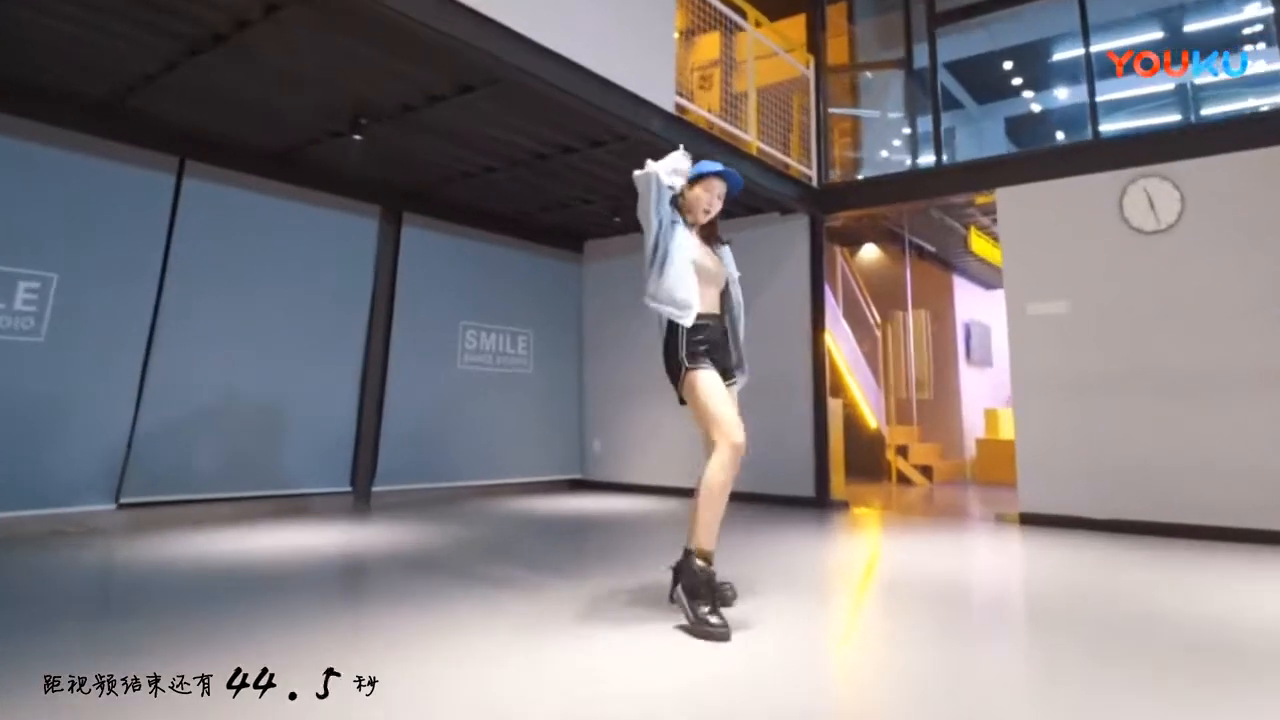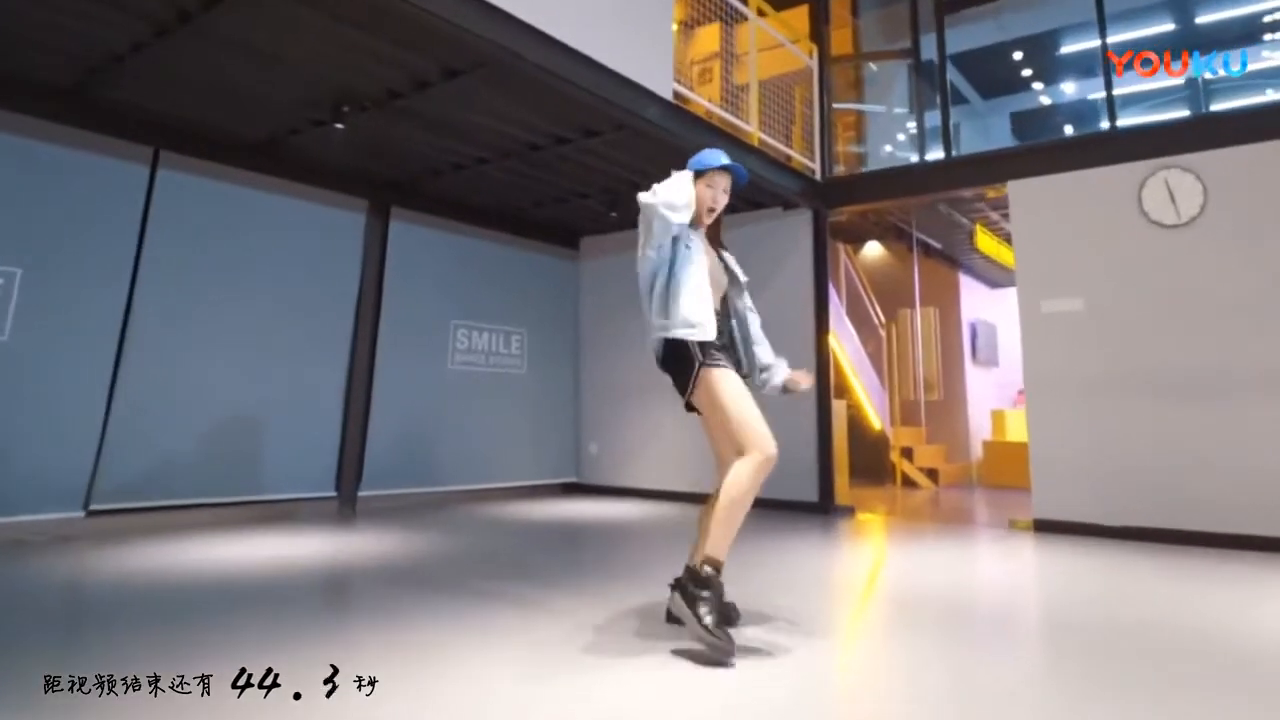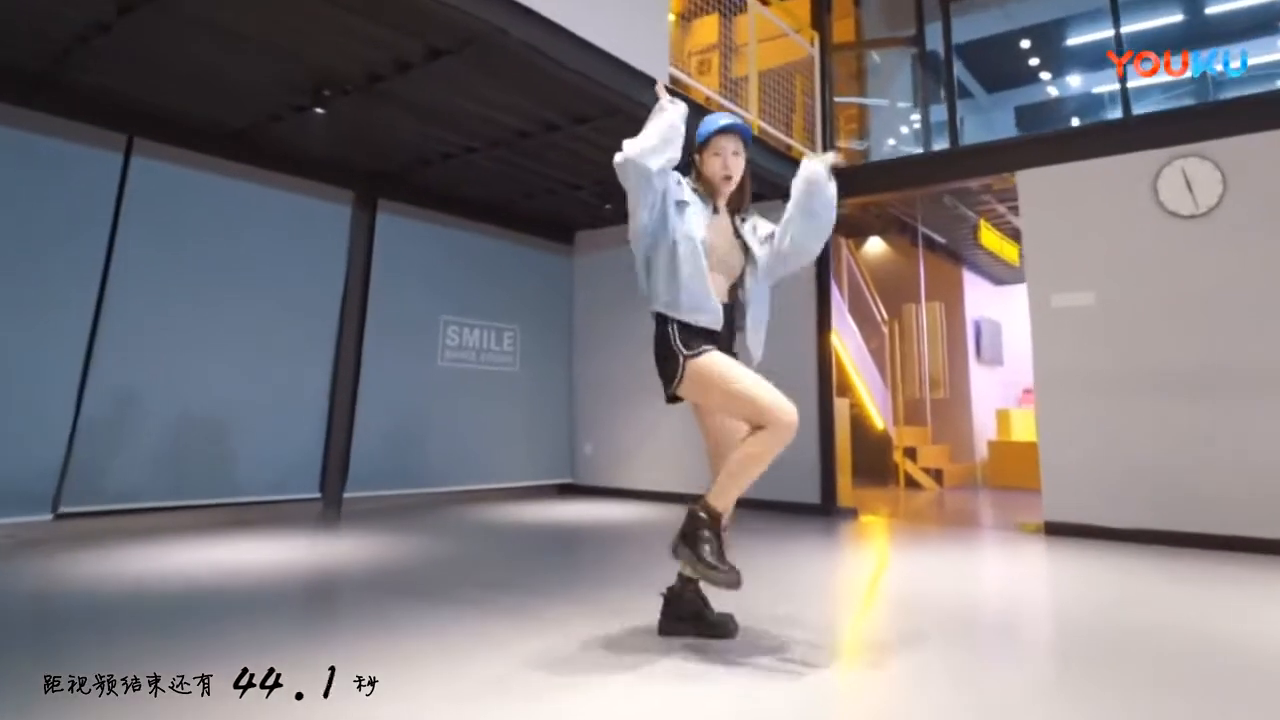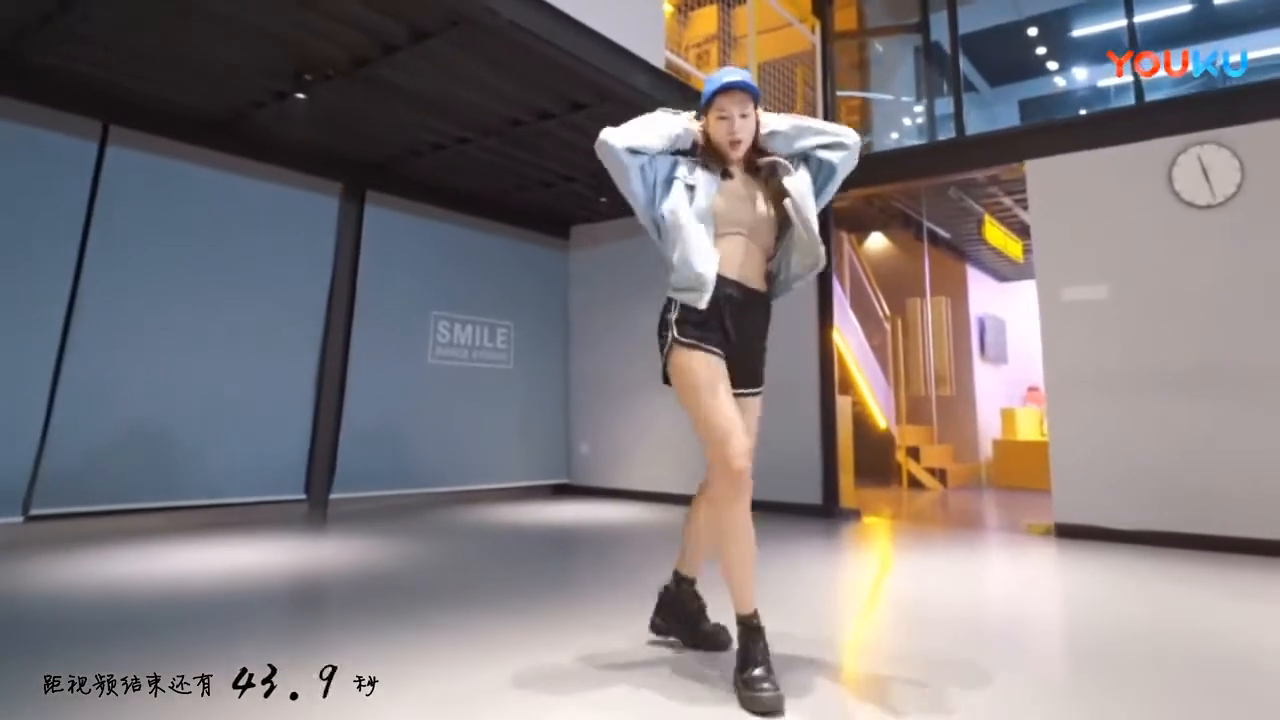
dt=0.2s
person 1, frame 1
left shoulder: (719, 248)
right shoulder: (669, 228)
right elbow: (651, 181)
left wrist: (735, 362)
right wrist: (677, 166)
left hip: (720, 347)
right hip: (689, 342)
left knee: (730, 451)
right knee: (731, 441)
left ankle: (691, 565)
right ankle: (696, 573)
person 1, frame 2
left shoulder: (719, 253)
right shoulder: (673, 235)
left elbow: (741, 318)
right elbow: (658, 207)
left wrist: (778, 370)
right wrist: (684, 183)
left hip: (720, 350)
right hip: (692, 348)
left knee: (737, 473)
right knee: (761, 451)
left ankle: (695, 583)
right ankle: (701, 584)
person 1, frame 3
left shoulder: (746, 228)
right shoulder: (675, 199)
left elbow: (794, 247)
right elbow: (636, 163)
left wrist: (814, 179)
right wrist: (669, 114)
left hip: (718, 341)
right hip: (683, 335)
left knee: (733, 470)
right knee: (781, 418)
left ankle: (685, 596)
right ankle: (701, 525)
person 1, frame 4
left shoulder: (781, 180)
right shoulder: (684, 176)
left elbow: (844, 145)
right elbow: (615, 146)
left wrist: (777, 129)
right wrist: (675, 128)
left hip: (747, 336)
right hip: (695, 320)
left knee: (726, 483)
right knee: (733, 468)
left ankle: (677, 600)
right ankle: (751, 639)
